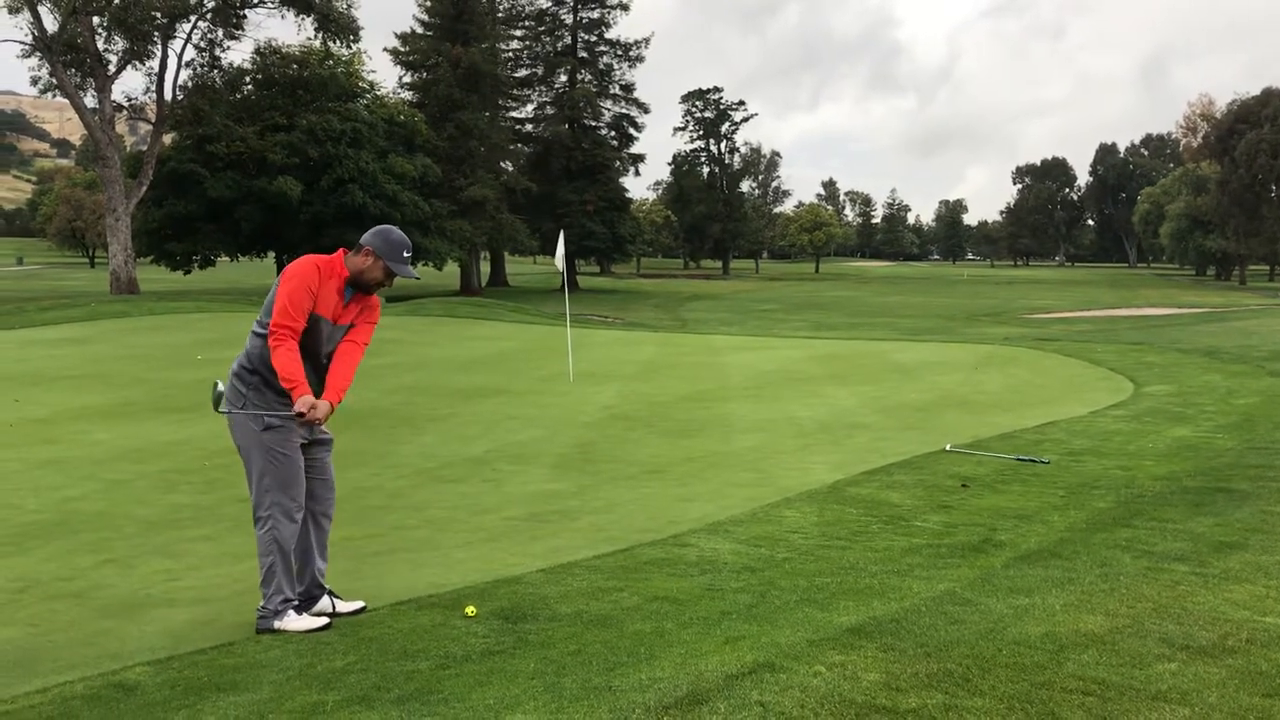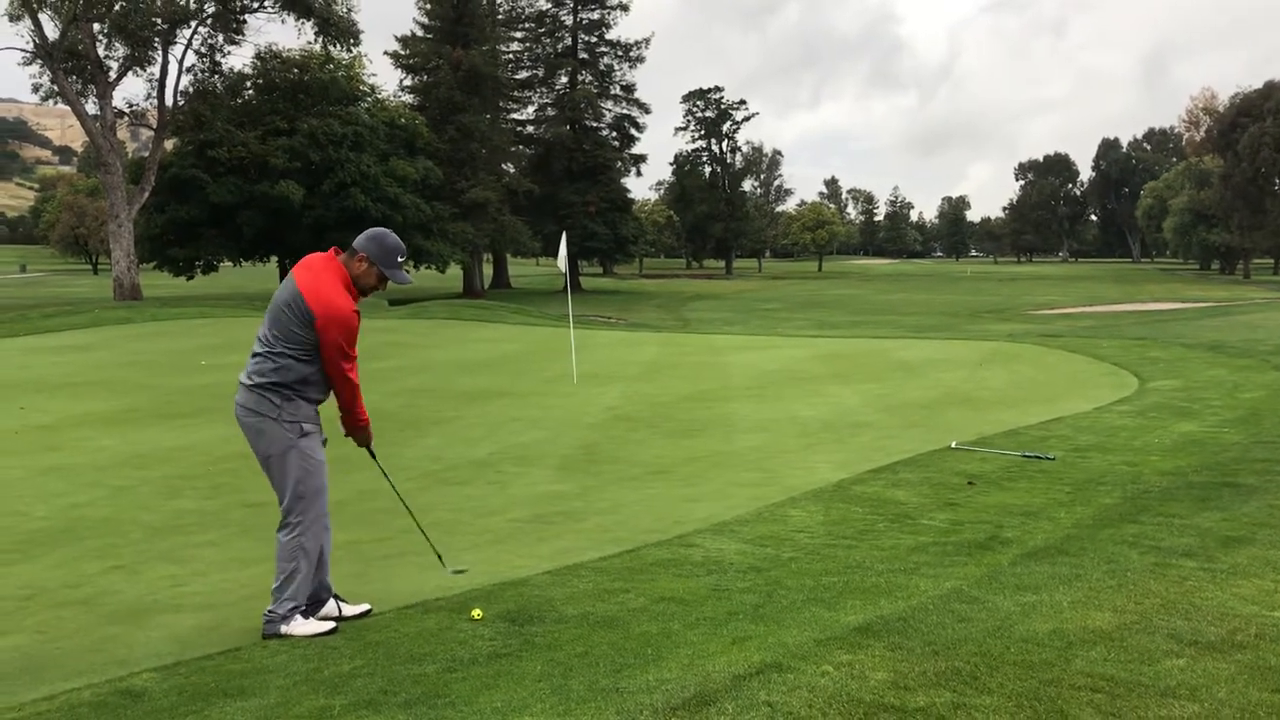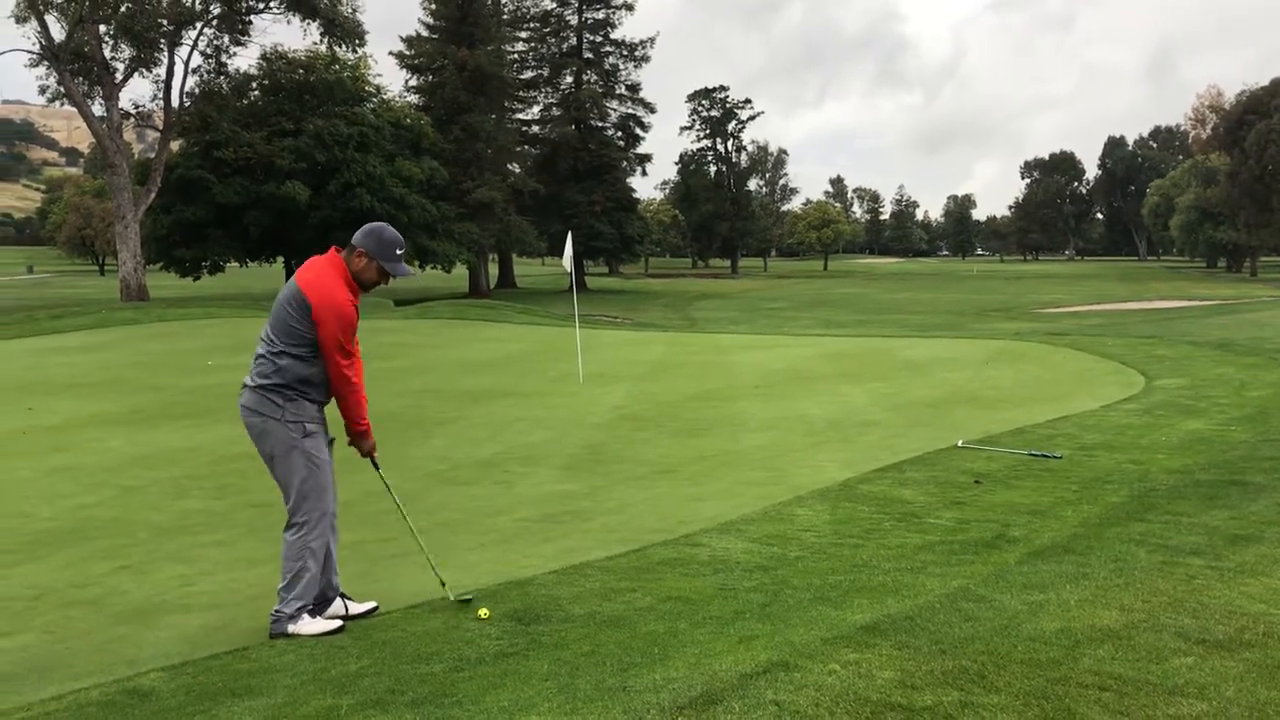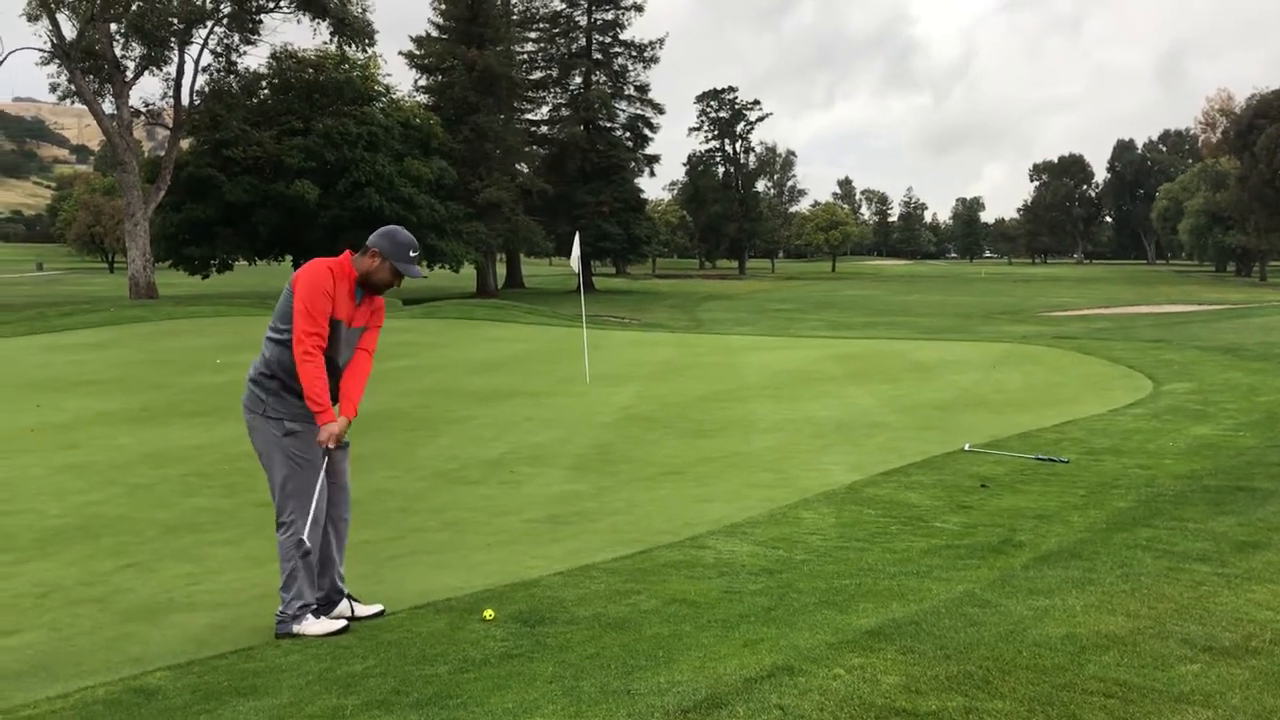
dt=0.5s
person 1, frame 1
left shoulder: (369, 306)
right shoulder: (309, 271)
left elbow: (348, 356)
right elbow: (281, 338)
left wrist: (327, 402)
right wrist: (301, 394)
left hip: (303, 405)
right hip: (261, 400)
left knee: (319, 501)
right knee: (282, 506)
left ankle: (311, 594)
right ankle: (275, 608)
person 1, frame 2
left shoulder: (318, 264)
right shoulder: (336, 302)
right elbow: (343, 373)
left wrist: (354, 417)
right wrist: (360, 425)
left hip: (286, 405)
right hip: (278, 410)
left knee: (314, 505)
right knee: (306, 509)
left ankle: (316, 599)
right ankle: (283, 614)
person 1, frame 3
left shoulder: (327, 270)
right shoulder: (333, 294)
left elbow: (347, 358)
right elbow: (342, 371)
left wrist: (357, 420)
right wrist: (363, 429)
left hip: (297, 407)
right hip: (282, 409)
left knee: (322, 506)
right knee: (310, 510)
left ankle: (324, 597)
right ankle: (290, 613)
person 1, frame 4
left shoulder: (375, 304)
right shoulder: (319, 275)
left elbow: (360, 361)
right elbow: (307, 349)
left wrist: (345, 416)
right wrist: (324, 416)
left hip: (323, 413)
right hip: (278, 406)
left knee: (334, 507)
right knee: (303, 510)
left ankle: (329, 598)
right ankle: (295, 613)
